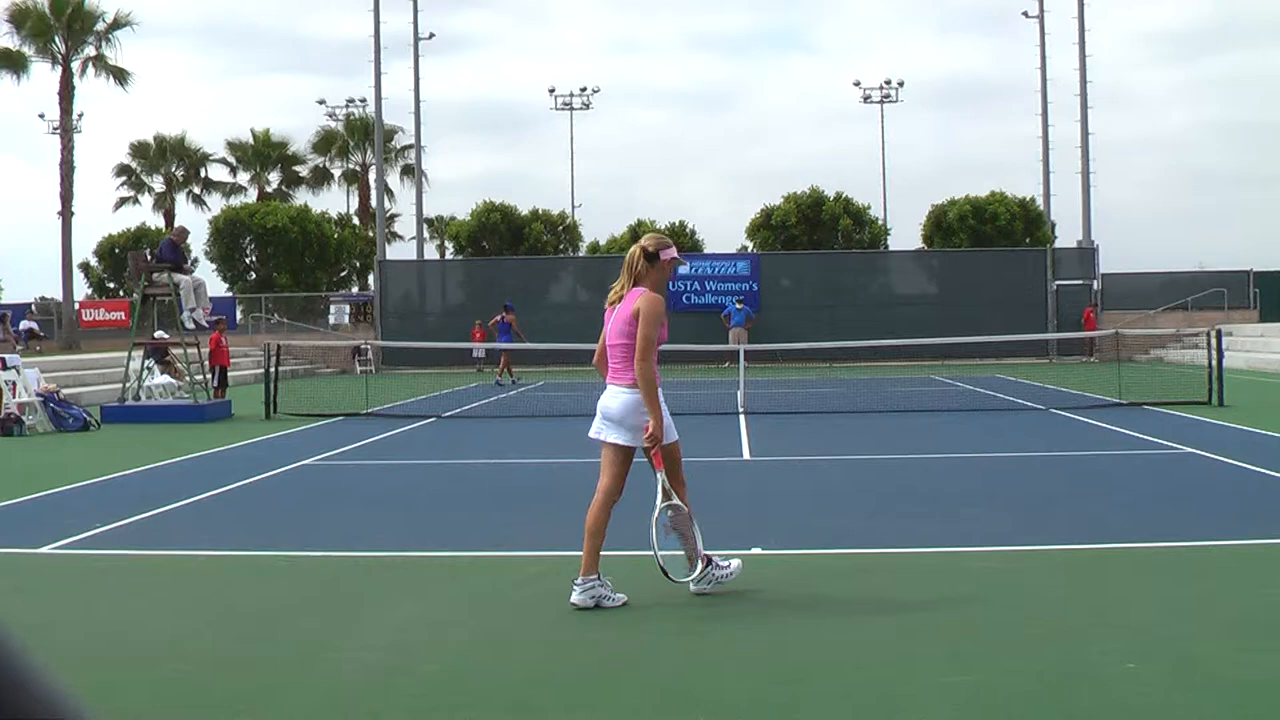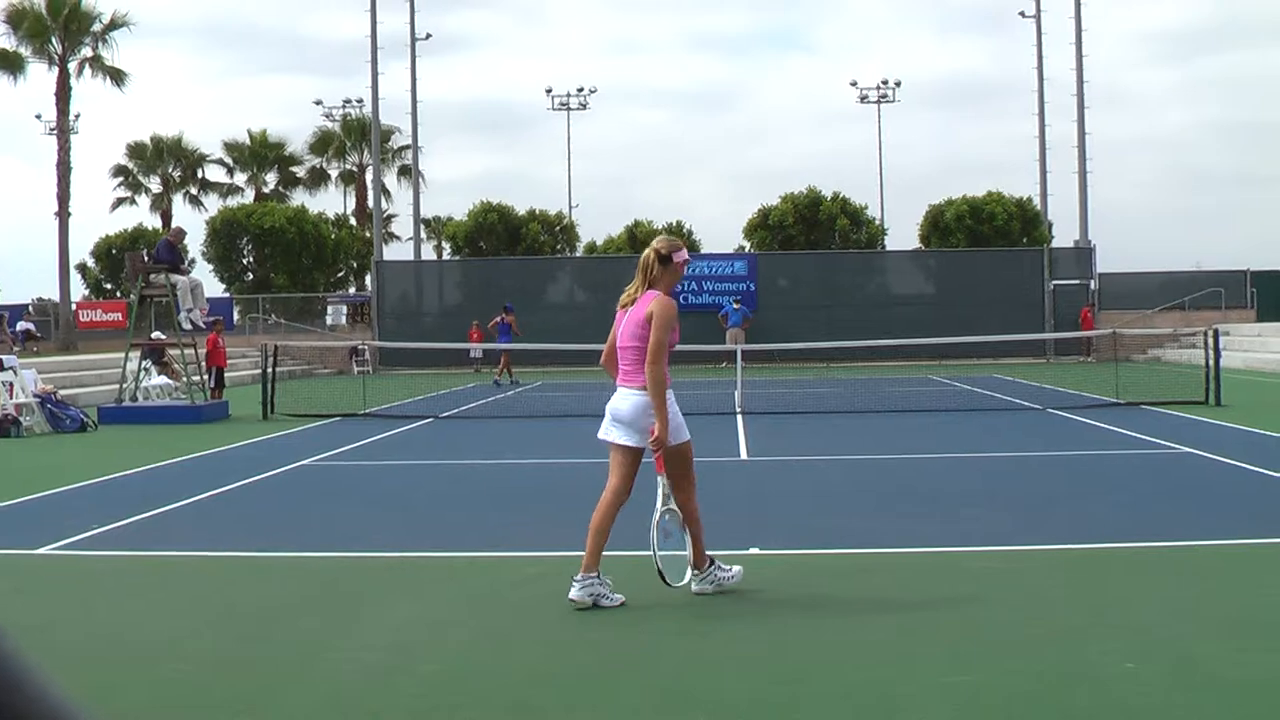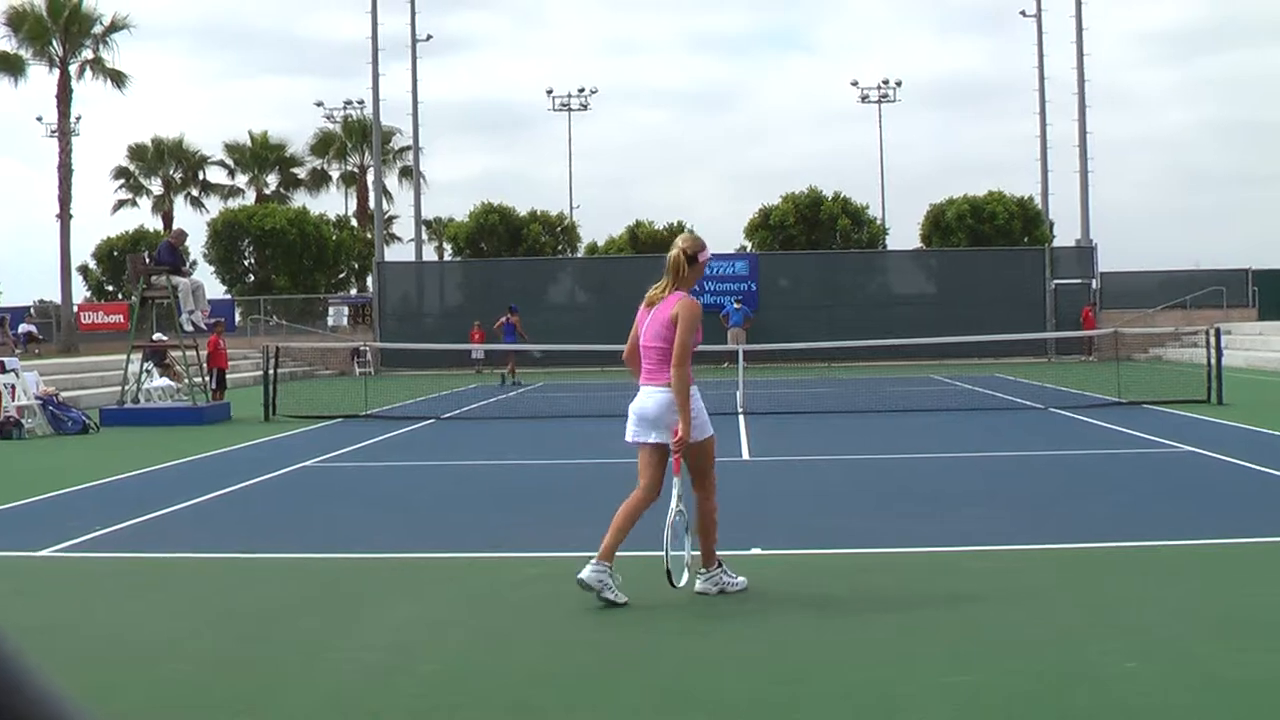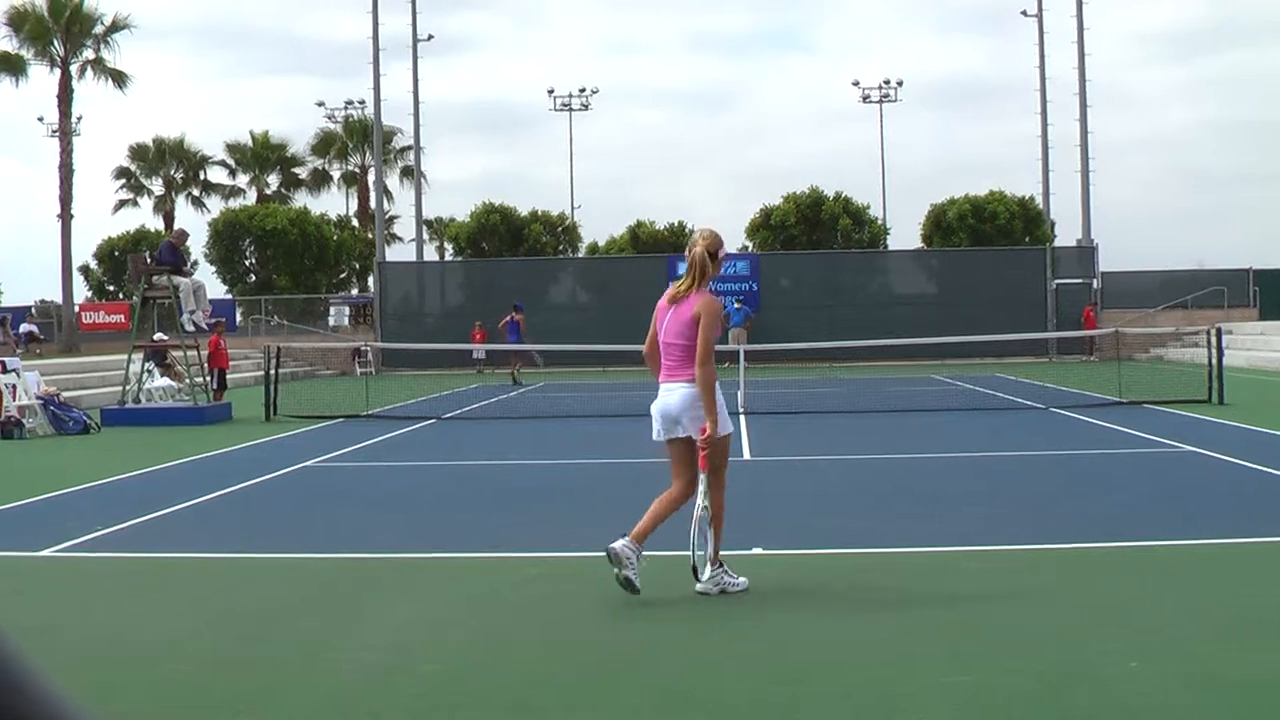
dt=0.1s
person 1, frame 1
left shoulder: (617, 300)
right shoulder: (652, 301)
left elbow: (599, 360)
right elbow: (643, 363)
right wrist: (655, 417)
left hip: (611, 400)
right hip: (638, 400)
left knee: (607, 492)
right knee: (675, 487)
left ankle: (587, 582)
right ankle: (702, 570)
person 1, frame 2
left shoulder: (628, 302)
right shoulder: (664, 304)
left elbow: (608, 360)
right elbow: (654, 365)
right wrist: (662, 420)
left hip: (620, 402)
right hip: (648, 402)
left knee: (615, 493)
right knee: (684, 489)
left ankle: (586, 579)
right ankle: (703, 570)
person 1, frame 3
left shoulder: (650, 301)
right shoulder: (688, 305)
left elbow: (630, 356)
right elbow: (679, 368)
right wrist: (684, 421)
left hip: (644, 401)
right hip: (675, 402)
left knee: (646, 491)
right knee: (704, 488)
left ankle: (600, 564)
right ankle: (710, 570)
person 1, frame 4
left shoulder: (668, 298)
right shoulder: (709, 303)
left elbow: (650, 353)
right elbow: (703, 365)
right wrist: (712, 418)
left hip: (667, 398)
right hip: (696, 397)
left knee: (683, 487)
right knee: (715, 487)
left ankle: (629, 546)
right ankle: (712, 571)
